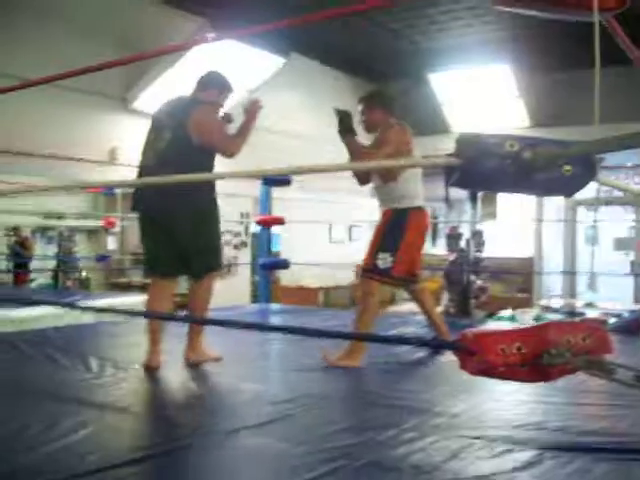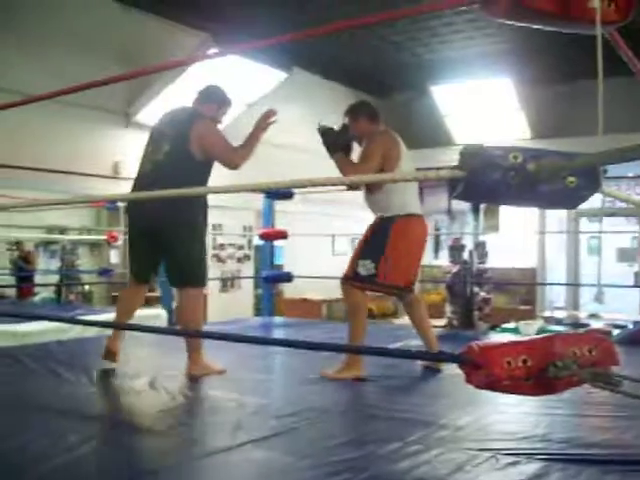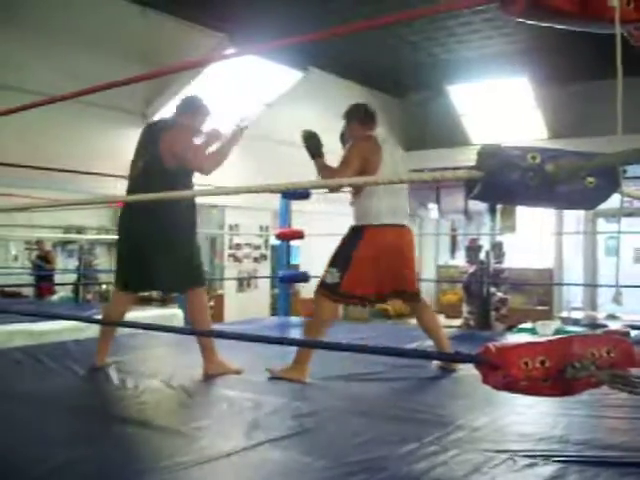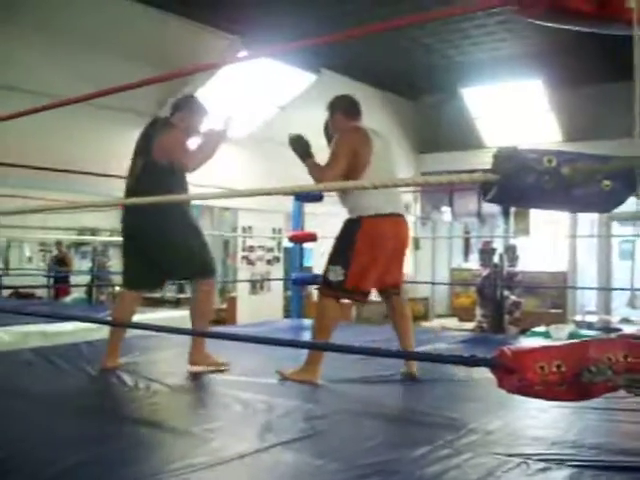
dt=0.3s
person 1, frame 1
left shoulder: (169, 108)
right shoulder: (204, 112)
right elbow: (229, 148)
left wrist: (218, 125)
right wrist: (249, 119)
left hip: (151, 199)
right hip: (189, 202)
left knee: (162, 276)
right knee: (205, 272)
left ankle: (154, 350)
right ankle: (194, 346)
person 1, frame 2
left shoulder: (168, 118)
right shoulder: (204, 126)
right elbow: (234, 160)
left wrist: (218, 141)
right wrist: (258, 131)
left hip: (144, 208)
right hip: (180, 214)
left knee: (139, 279)
right knee: (192, 286)
left ankle: (114, 340)
right ankle: (196, 360)
person 1, frame 3
left shoulder: (153, 130)
right shoulder: (178, 135)
right elbow: (204, 166)
left wrist: (206, 142)
right wrist: (230, 140)
left hip: (135, 220)
right hip: (168, 223)
left knee: (125, 289)
right knee: (194, 287)
left ankle: (100, 354)
right ankle: (211, 360)
person 1, frame 4
left shoulder: (155, 130)
right shoulder: (171, 134)
right elbow: (188, 163)
left wrist: (206, 141)
right wrist: (215, 141)
left hip: (138, 220)
right hip: (168, 221)
left knee: (133, 288)
right knee: (204, 278)
left ankle: (111, 355)
right ankle: (198, 353)
person 2, frame 1
left shoulder: (394, 131)
right shoulder: (384, 139)
left elbow: (372, 157)
right elbow: (363, 178)
left wrist: (348, 135)
right wrist: (351, 145)
left hip: (405, 214)
right hip: (398, 213)
left knee: (372, 276)
right knee: (410, 280)
left ankle: (355, 351)
right ankle: (444, 334)
person 2, frame 2
left shoulder: (378, 139)
right shoulder: (389, 142)
left elbow: (358, 178)
left wrist: (336, 151)
right wrist: (345, 152)
left hip: (396, 223)
right hip: (414, 223)
left knee: (354, 284)
right knee: (406, 292)
left ankle: (354, 363)
right ankle: (435, 355)
person 2, frame 3
left shoulder: (361, 145)
right shoulder: (390, 150)
left elbow: (334, 181)
left wrist: (317, 156)
left hip: (372, 231)
right hip: (401, 232)
left knee: (328, 293)
right knee: (413, 297)
left ankle: (300, 366)
right ankle: (448, 355)
person 2, frame 4
left shoulder: (348, 137)
right shoulder: (379, 139)
left elbow: (327, 178)
left wrist: (306, 156)
left hip: (369, 223)
right hip: (396, 223)
left knee: (330, 292)
right knee: (393, 294)
left ankle: (311, 368)
right ankle: (411, 363)
